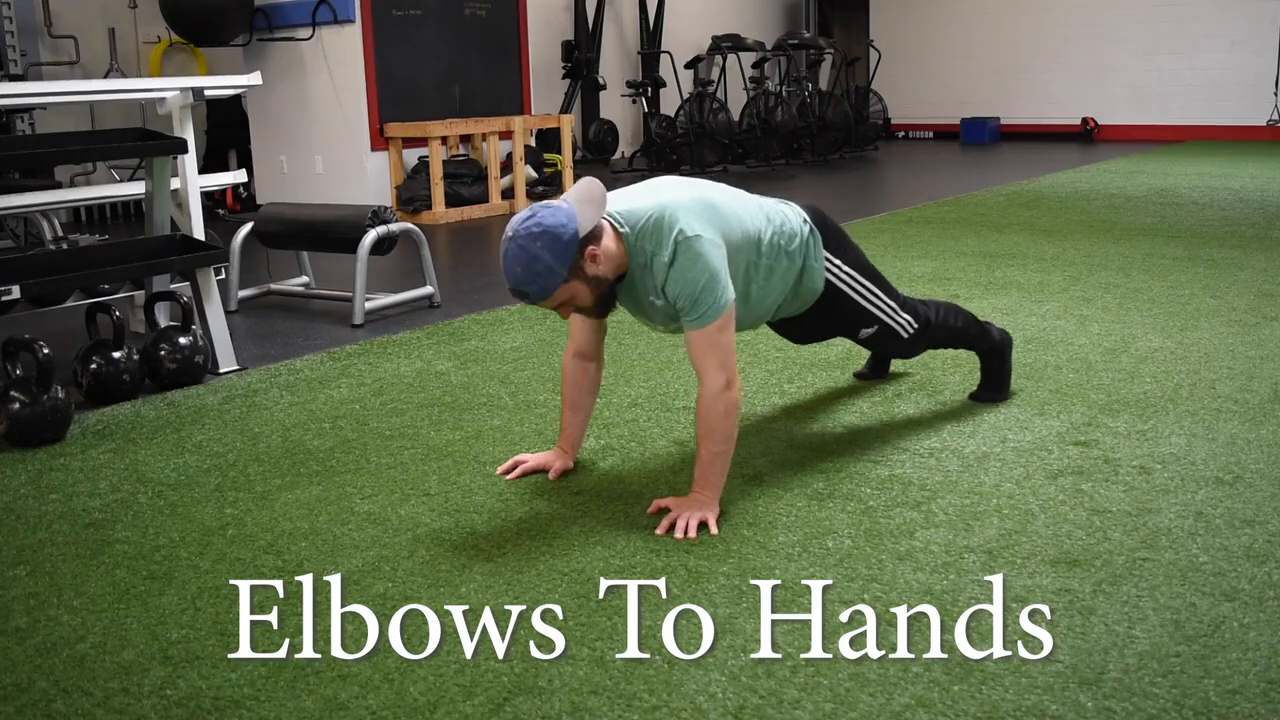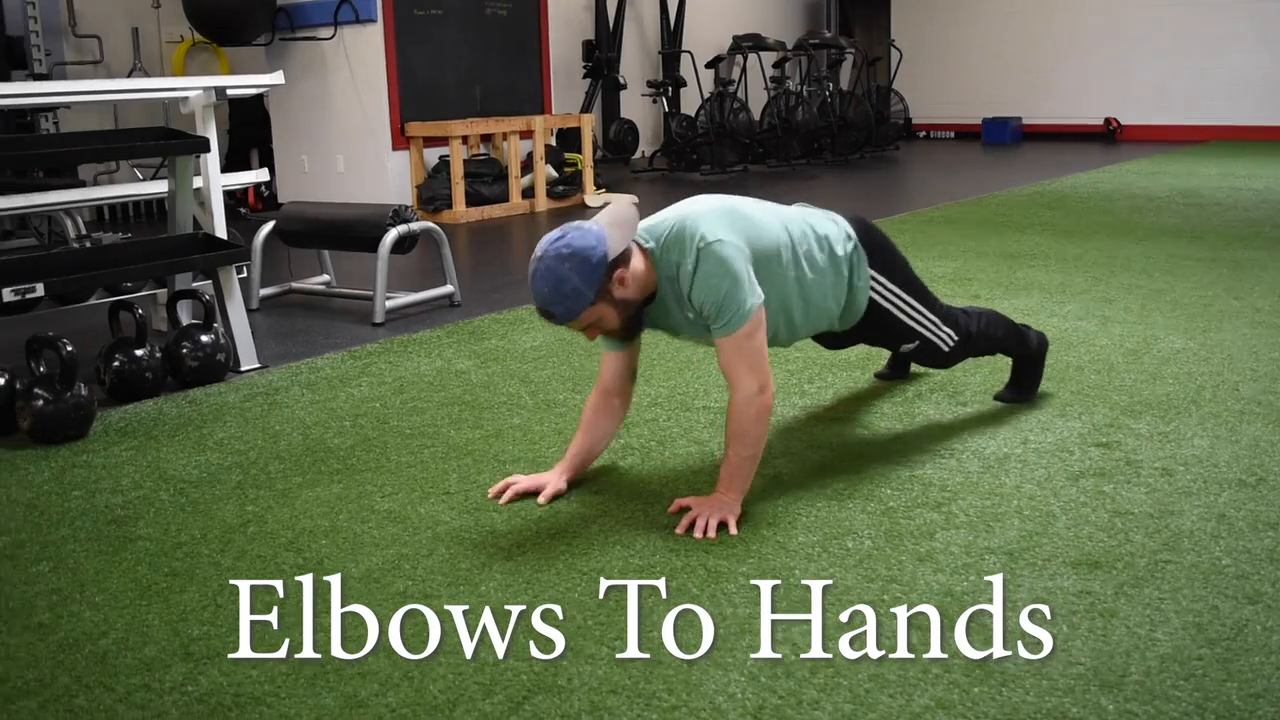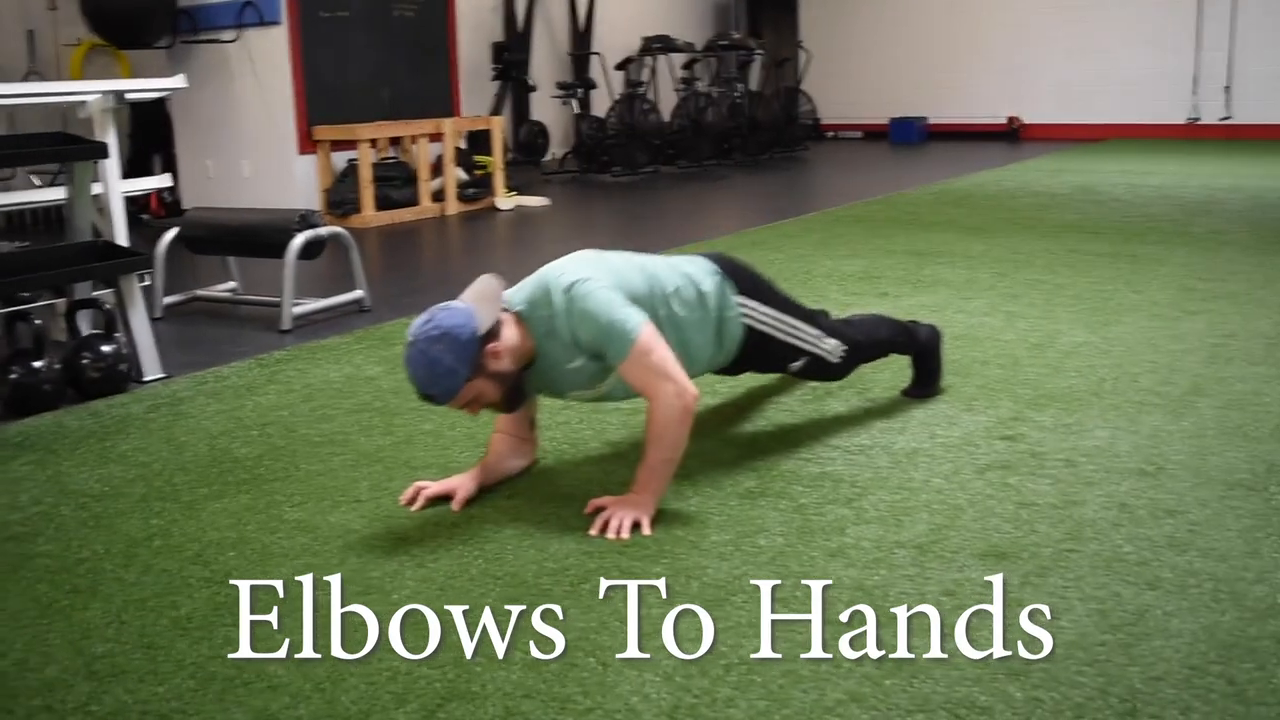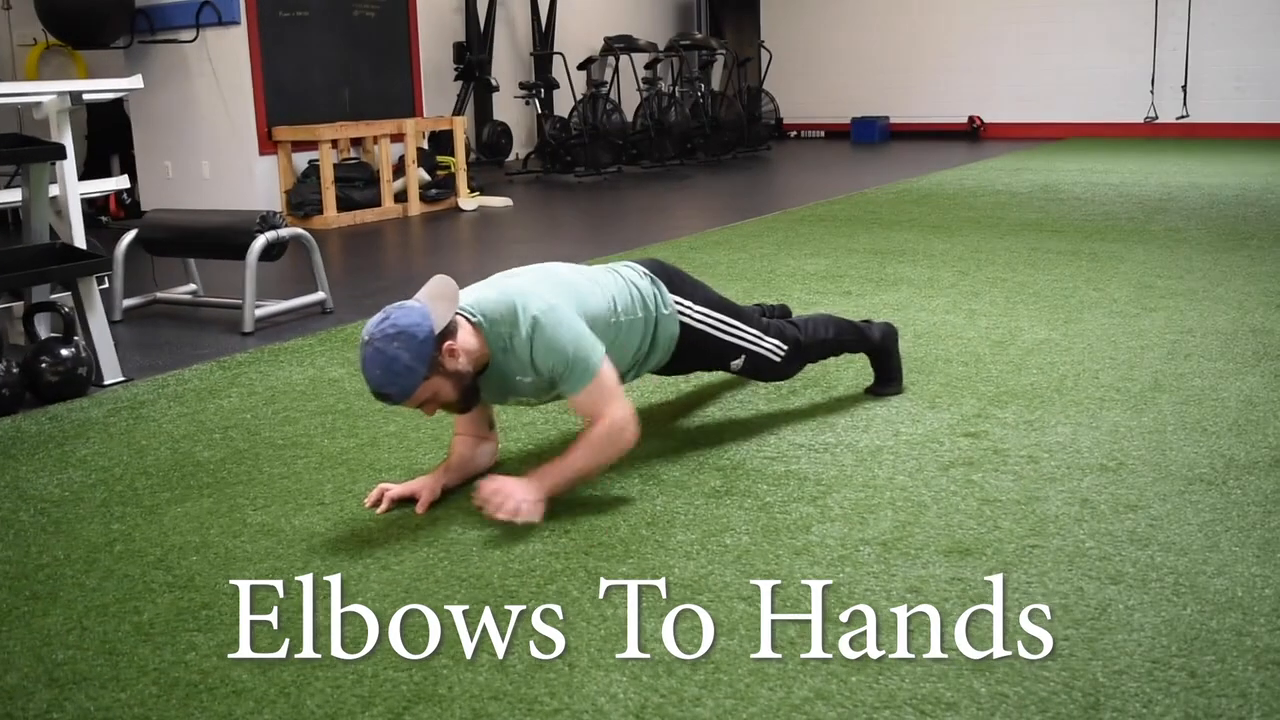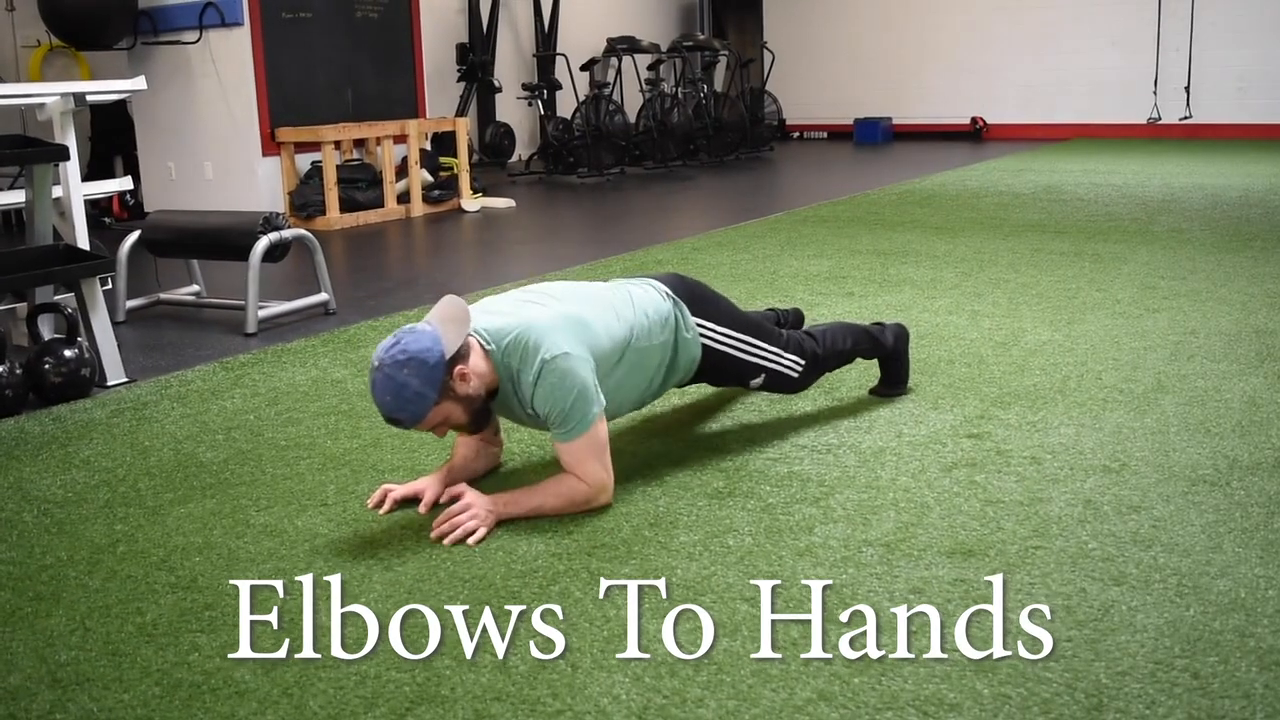
dt=0.4s
person 1, frame 1
left shoulder: (682, 245)
right shoulder: (581, 242)
left elbow: (720, 383)
right elbow: (583, 358)
left wrist: (706, 496)
right wrist: (565, 449)
left hip: (806, 257)
right hip: (770, 280)
left knee: (905, 328)
right knee: (823, 336)
left ankle: (990, 344)
right ankle: (880, 354)
person 1, frame 2
left shoulder: (707, 255)
right shoulder: (617, 273)
left elbow: (754, 390)
right elbow: (612, 394)
left wrist: (728, 497)
right wrist: (563, 470)
left hip: (852, 266)
right hip: (812, 289)
left knee: (944, 342)
right knee: (854, 338)
left ankle: (1025, 346)
right ankle: (902, 351)
person 1, frame 3
left shoulder: (578, 301)
right shoulder: (503, 343)
left elbow: (676, 397)
right elbow: (518, 443)
left wrist: (641, 499)
right wrist: (471, 477)
left hip: (724, 303)
right hip: (693, 330)
left knee: (835, 353)
left ankle: (918, 341)
right ankle: (811, 315)
person 1, frame 4
left shoulder: (541, 327)
right shoulder: (447, 337)
left elbow: (619, 424)
right elbow: (478, 441)
left wrist: (533, 486)
right wrist: (438, 477)
left hip: (660, 307)
right hip: (619, 310)
left knee: (783, 353)
left ankle: (873, 338)
right ankle: (769, 314)
person 1, frame 5
left shoulder: (550, 363)
right shoulder: (457, 347)
left elbow: (595, 485)
right elbow: (484, 446)
left wrist: (494, 506)
right wrist: (441, 476)
left hip: (682, 323)
right hip: (637, 310)
left knee: (798, 361)
left ankle: (884, 341)
right ankle: (780, 319)
